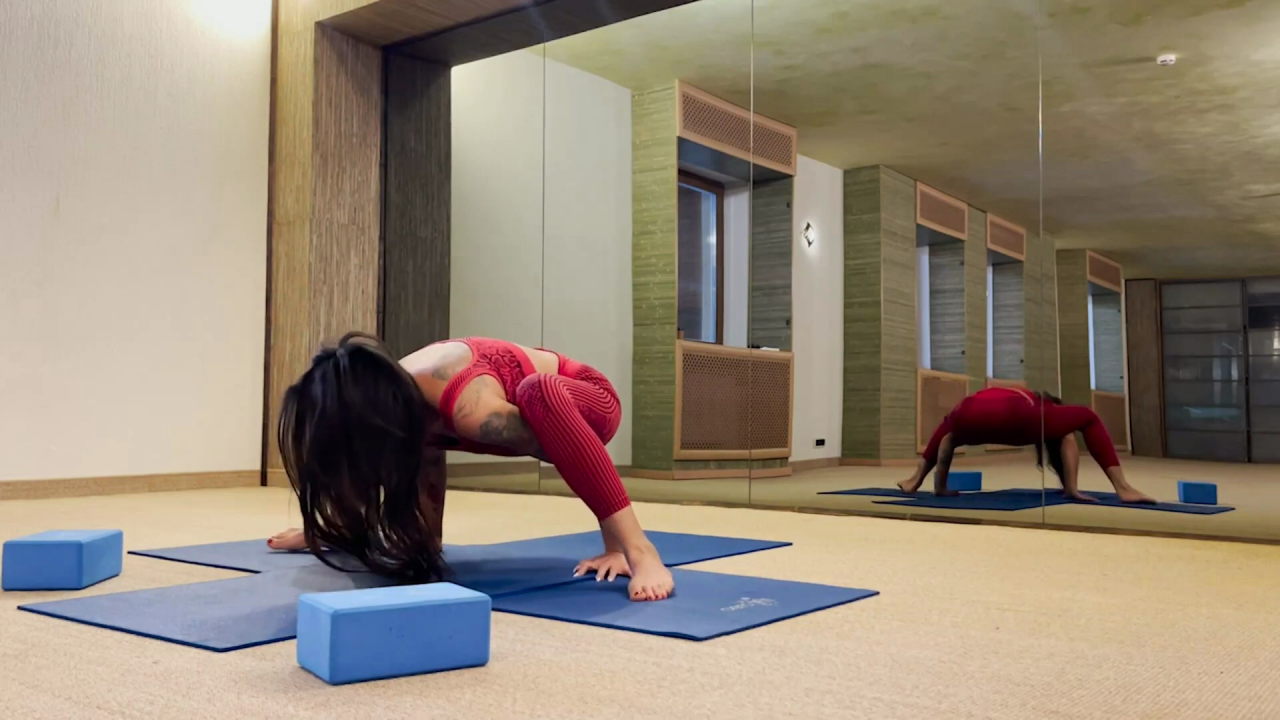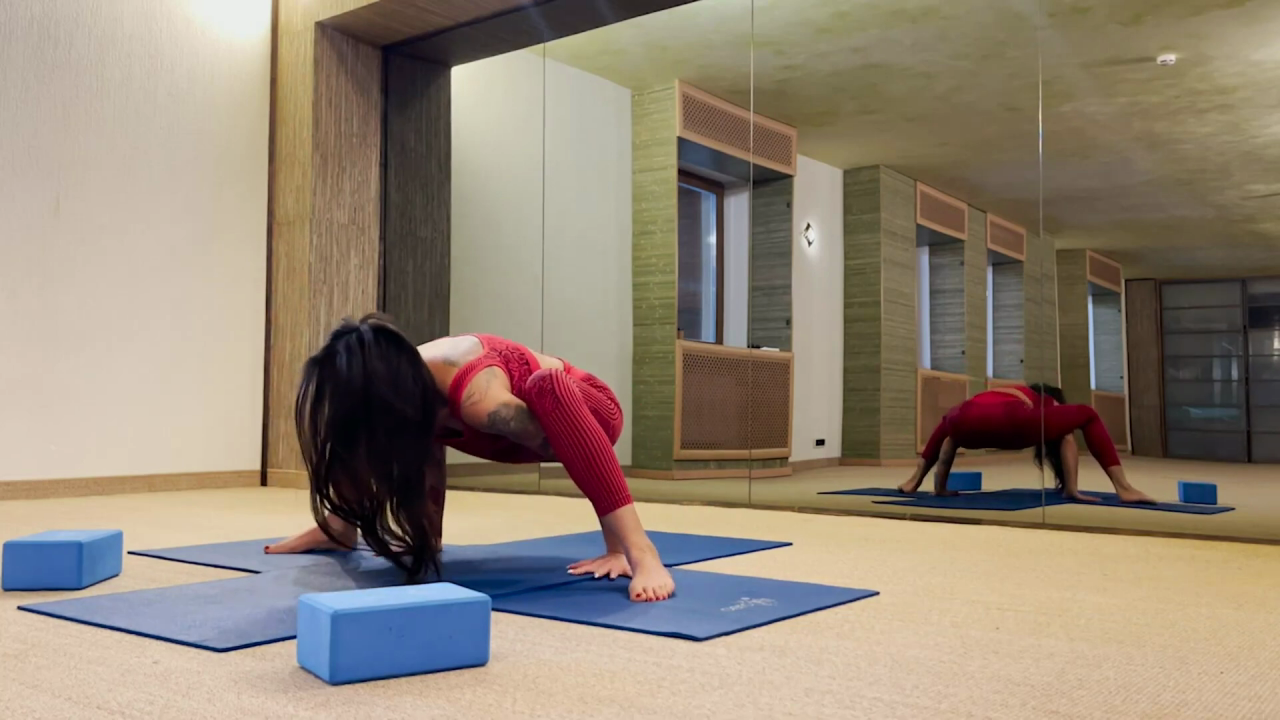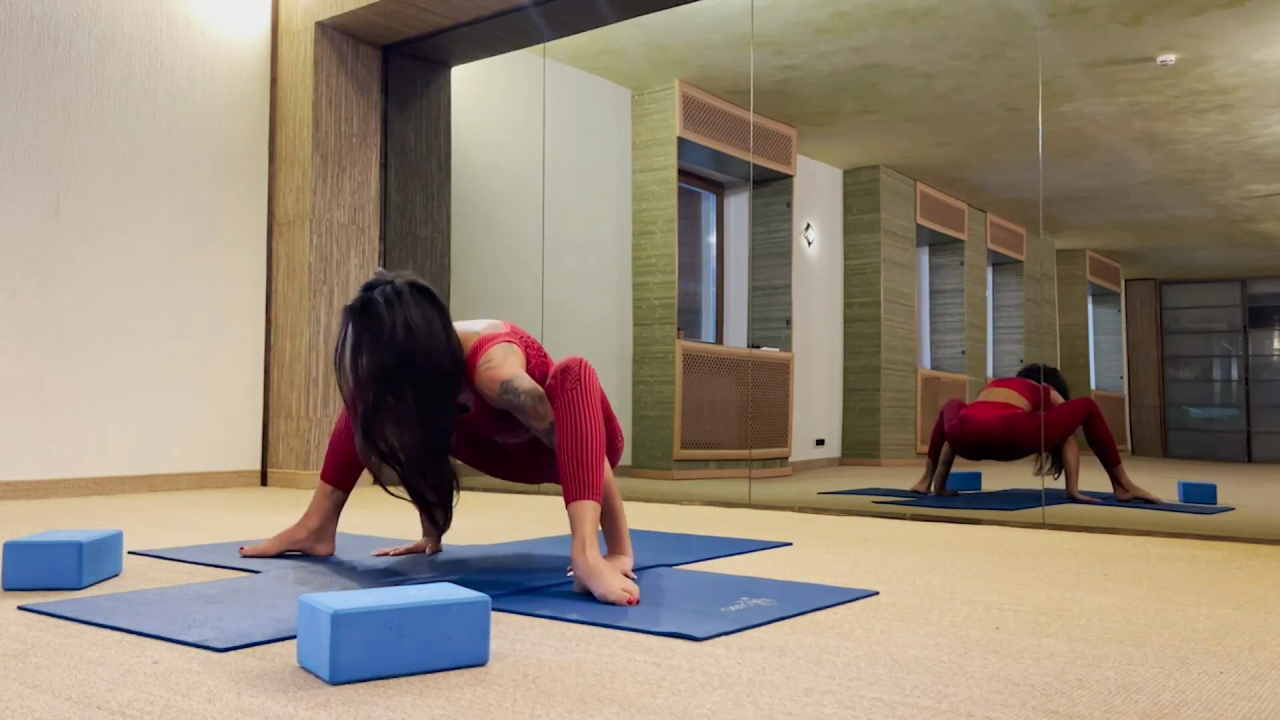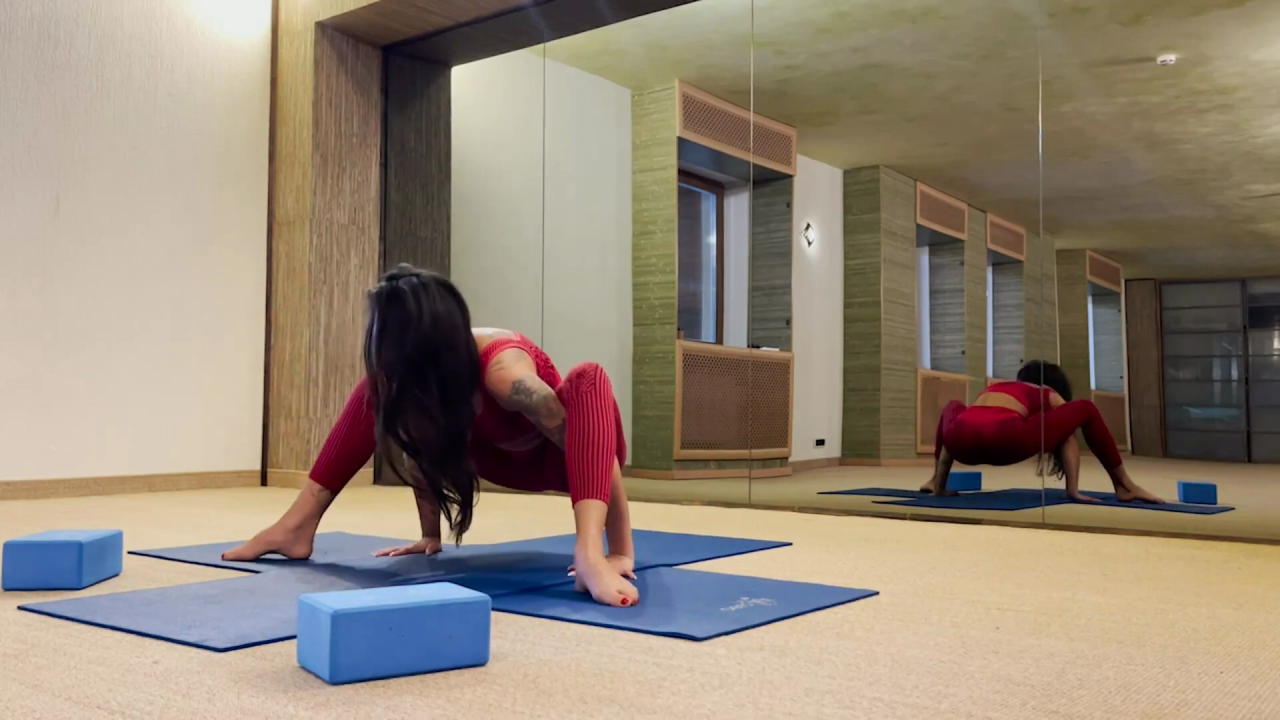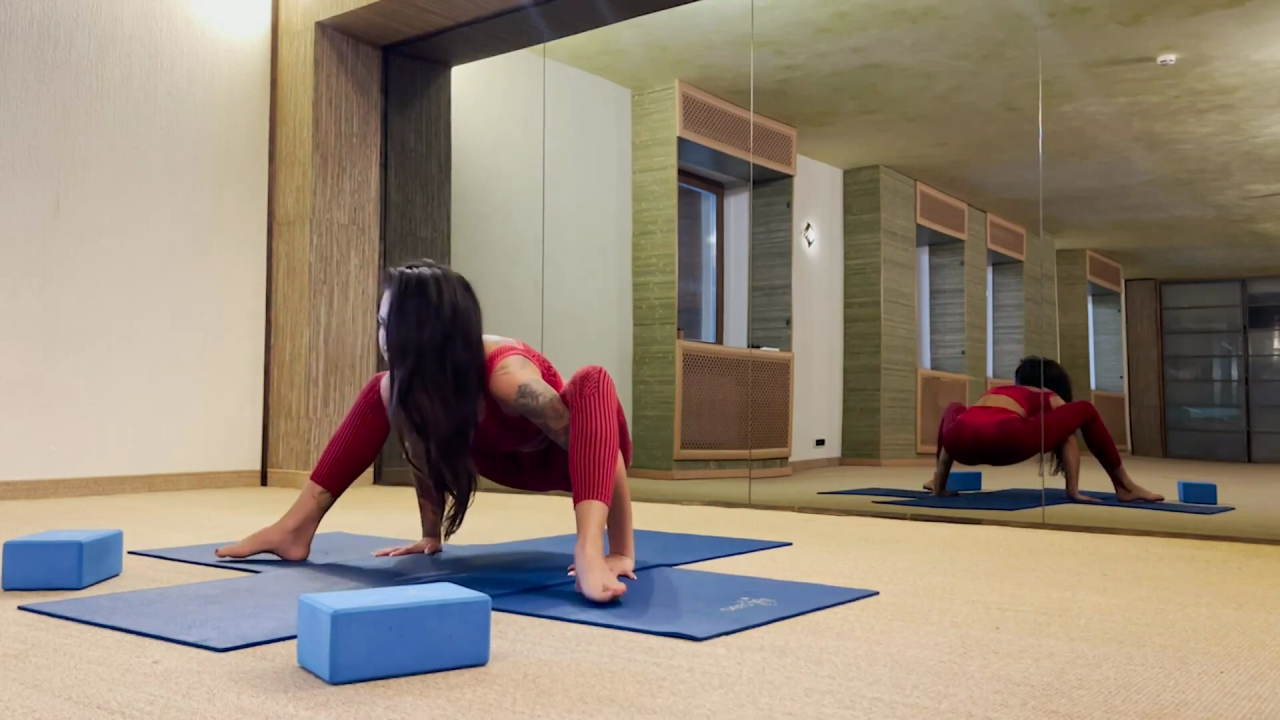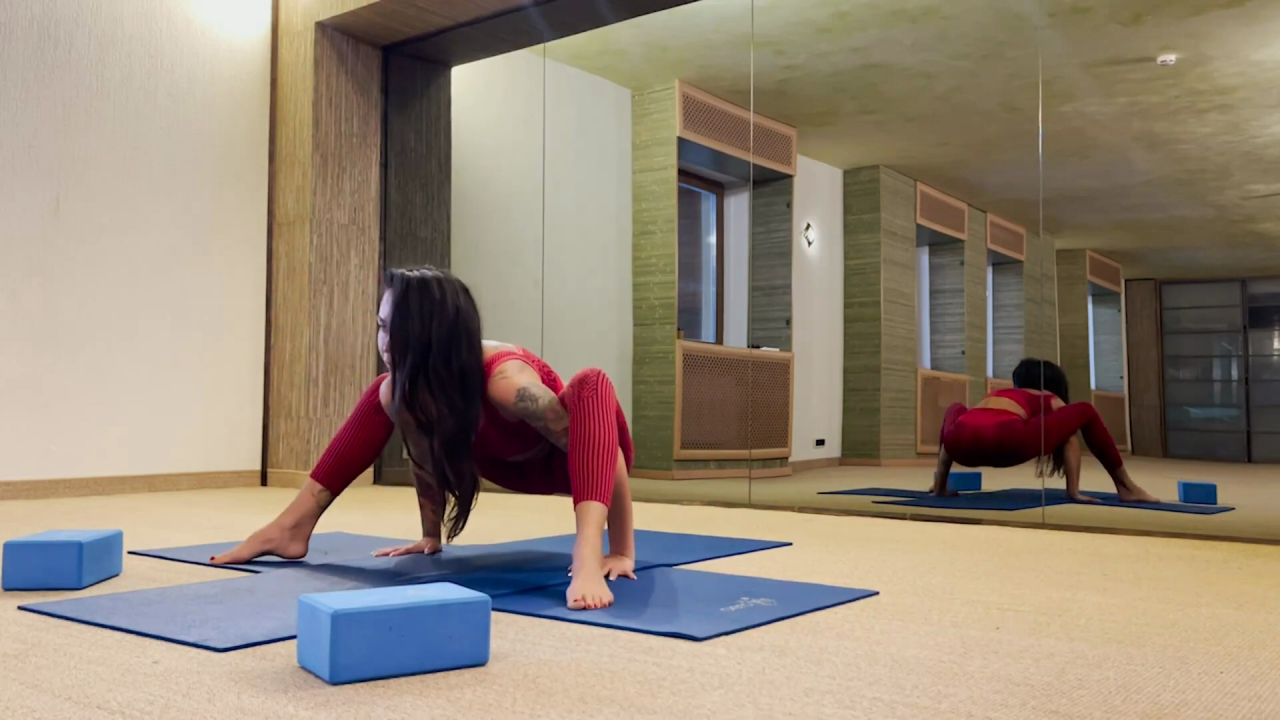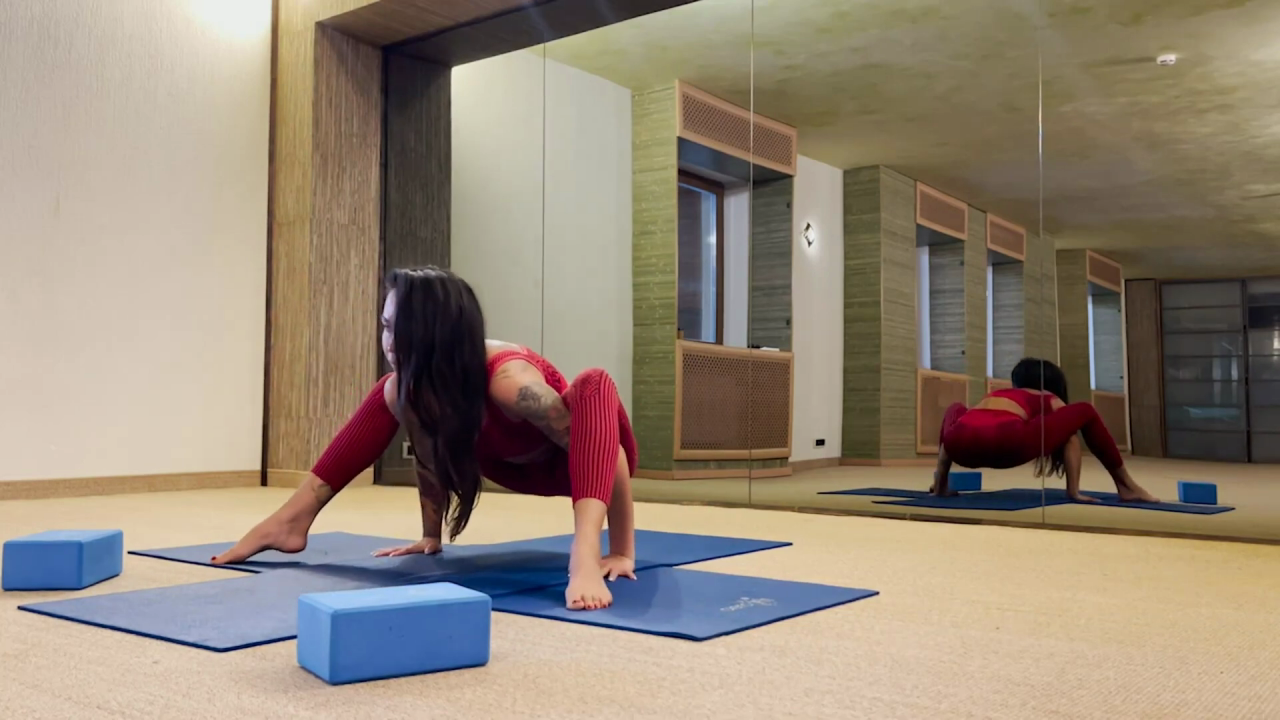
dt=0.4s
person 1, frame 1
left shoulder: (470, 409)
right shoulder: (391, 396)
left elbow: (576, 457)
right elbow: (429, 451)
left wrist: (627, 548)
right wrist: (430, 534)
left hip: (585, 401)
right hip: (531, 415)
left knee: (539, 393)
left ankle: (639, 549)
right ankle: (332, 530)
person 1, frame 2
left shoulder: (478, 398)
right shoulder: (407, 387)
right elbow: (429, 456)
left wrist: (627, 551)
right wrist: (430, 536)
left hip: (585, 411)
right hip: (527, 419)
left knee: (548, 388)
left ankle: (642, 553)
right ankle: (341, 529)
person 1, frame 3
left shoulder: (494, 369)
right shoulder: (415, 369)
left elbow: (591, 456)
right elbow: (424, 449)
left wrist: (620, 553)
right wrist: (431, 535)
left hip: (576, 440)
right hip: (511, 450)
left knee: (574, 374)
right knee: (370, 395)
left ankle: (588, 555)
right ankle: (318, 528)
person 1, frame 4
left shoulder: (504, 372)
right shoulder: (404, 378)
left elbow: (600, 454)
right elbow: (418, 449)
left wrist: (620, 553)
right wrist: (430, 536)
left hip: (564, 457)
right hip: (506, 457)
left knee: (587, 380)
right knee: (374, 394)
left ankle: (590, 554)
right ankle: (299, 527)
person 1, frame 5
left shoulder: (507, 377)
right shoulder: (402, 383)
left elbow: (606, 452)
right elbow: (423, 452)
left wrist: (621, 553)
right wrist: (430, 536)
left hip: (565, 459)
right hip: (511, 460)
left knee: (591, 383)
right knee: (380, 393)
left ankle: (589, 554)
right ankle: (297, 528)
person 1, frame 6
left shoulder: (505, 381)
right shoulder: (400, 389)
left elbow: (610, 455)
right elbow: (425, 455)
left wrist: (621, 553)
right wrist: (430, 536)
left hip: (569, 461)
right hip: (513, 464)
left knee: (591, 386)
right knee: (381, 398)
left ankle: (588, 556)
right ankle: (294, 527)
person 1, frame 7
left shoulder: (509, 381)
right shoulder: (405, 387)
left elbow: (612, 453)
right elbow: (429, 454)
left wrist: (622, 553)
right wrist: (431, 536)
left hip: (577, 463)
right hip: (515, 465)
left knee: (594, 386)
right knee: (387, 397)
left ankle: (585, 555)
right ankle: (293, 520)
person 2, frame 1
right shoulder: (1046, 409)
left elbow: (947, 439)
right elbow: (1067, 438)
left wrist: (940, 486)
right wrist: (1071, 488)
left hip: (968, 416)
right hip: (1011, 417)
left knee: (950, 423)
right knee: (1088, 418)
left ankle: (915, 481)
right ankle: (1122, 488)
person 2, frame 2
right shoulder: (1051, 405)
left elbow: (949, 439)
right elbow: (1067, 438)
left wrist: (940, 486)
right wrist: (1071, 488)
left hip: (968, 423)
right hip: (1010, 421)
left knee: (951, 421)
right knee: (1087, 416)
left ankle: (914, 481)
right ankle: (1123, 488)
person 2, frame 3
left shoulder: (993, 386)
right shoulder: (1051, 394)
right elbow: (1068, 438)
left wrist: (939, 486)
right wrist: (1073, 489)
left hip: (967, 435)
right hip: (1009, 434)
left knee: (952, 407)
right knee: (1087, 408)
left ankle: (926, 480)
right ankle: (1122, 486)
person 2, frame 4
left shoulder: (993, 388)
right shoulder: (1052, 396)
right elbow: (1068, 438)
left wrist: (940, 485)
right wrist: (1073, 490)
left hip: (962, 440)
right hip: (1006, 438)
left knee: (952, 408)
right knee: (1086, 409)
left ankle: (935, 480)
right ankle: (1124, 486)
person 2, frame 5
left shoulder: (995, 391)
right shoulder: (1052, 398)
right elbow: (1068, 440)
left wrist: (940, 483)
right wrist: (1073, 490)
left hip: (962, 441)
right hip: (1005, 440)
left knee: (954, 409)
right knee: (1085, 411)
left ankle: (937, 483)
right ankle: (1124, 487)
person 2, frame 6
left shoulder: (995, 395)
right shoulder: (1053, 400)
left elbow: (949, 438)
right elbow: (1070, 440)
left wrist: (939, 485)
right wrist: (1074, 491)
left hip: (962, 442)
right hip: (1007, 441)
left knee: (955, 409)
right knee: (1085, 412)
left ankle: (941, 485)
right ankle: (1125, 487)
person 2, frame 7
left shoulder: (995, 394)
right shoulder: (1052, 400)
left elbow: (948, 438)
right elbow: (1071, 440)
left wrist: (939, 485)
right wrist: (1074, 491)
left hip: (962, 444)
right hip: (1007, 442)
left knee: (956, 410)
right knee: (1085, 412)
left ankle: (941, 485)
right ankle: (1125, 486)
